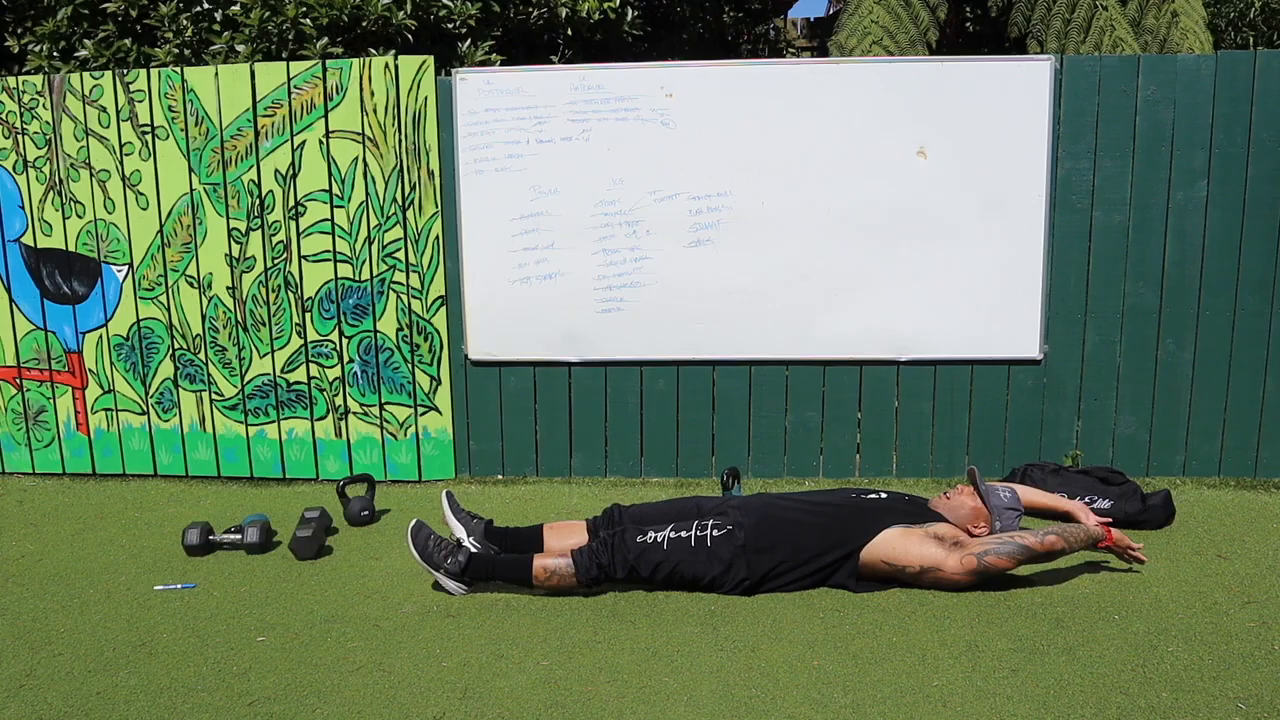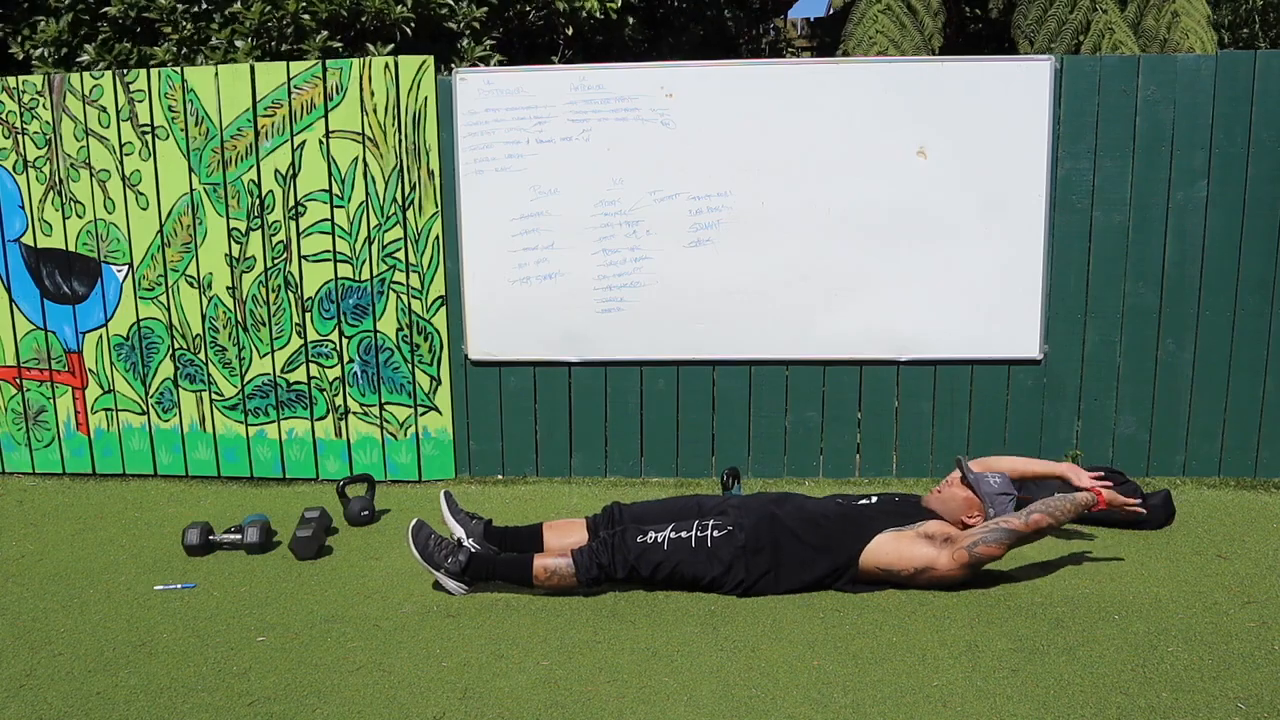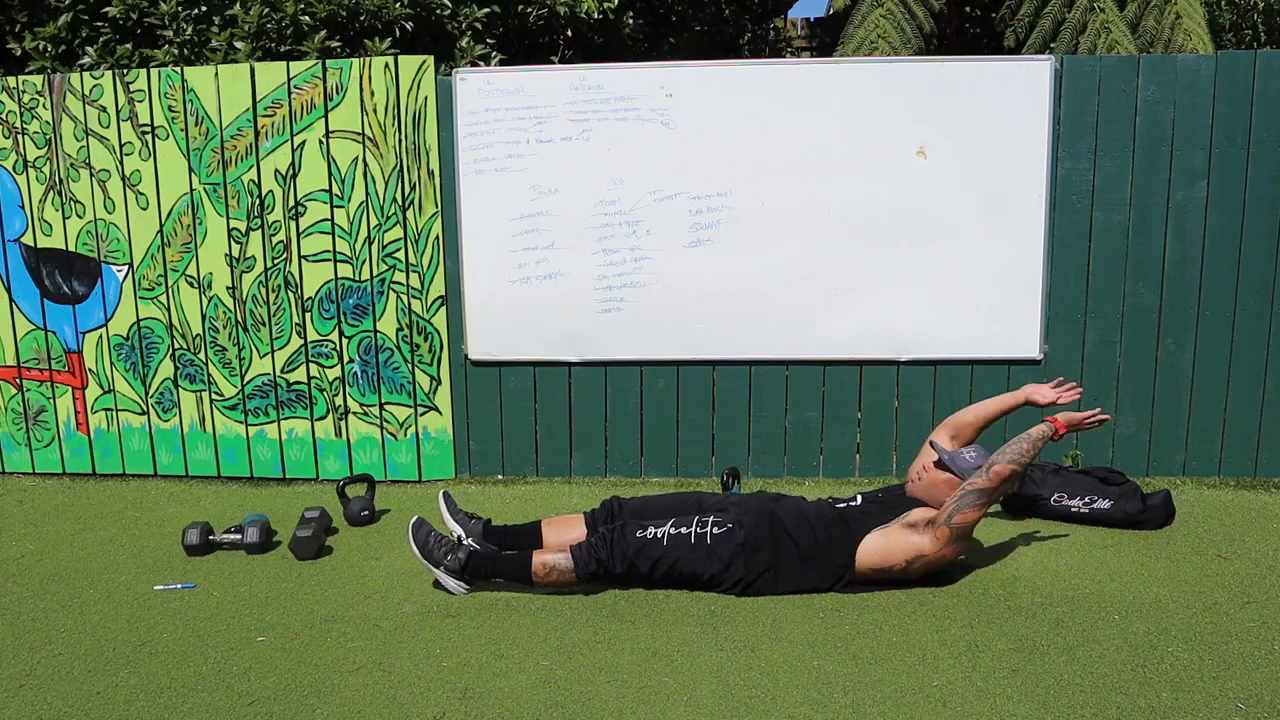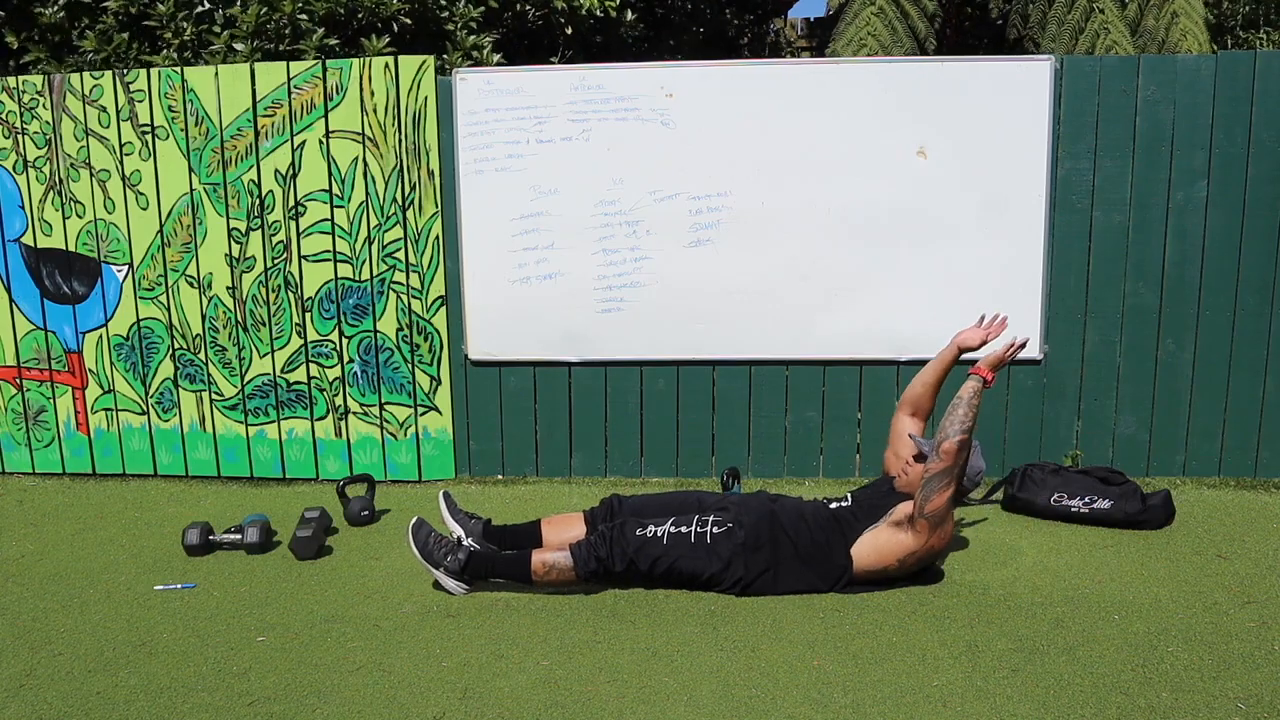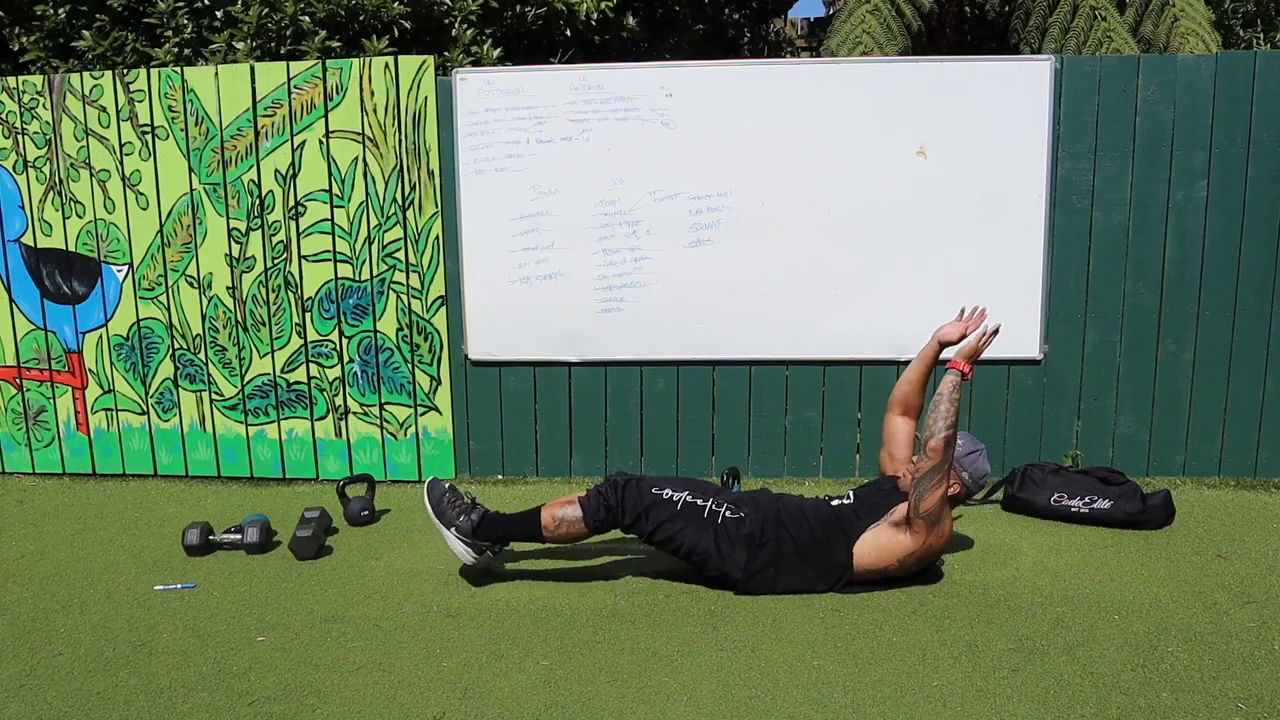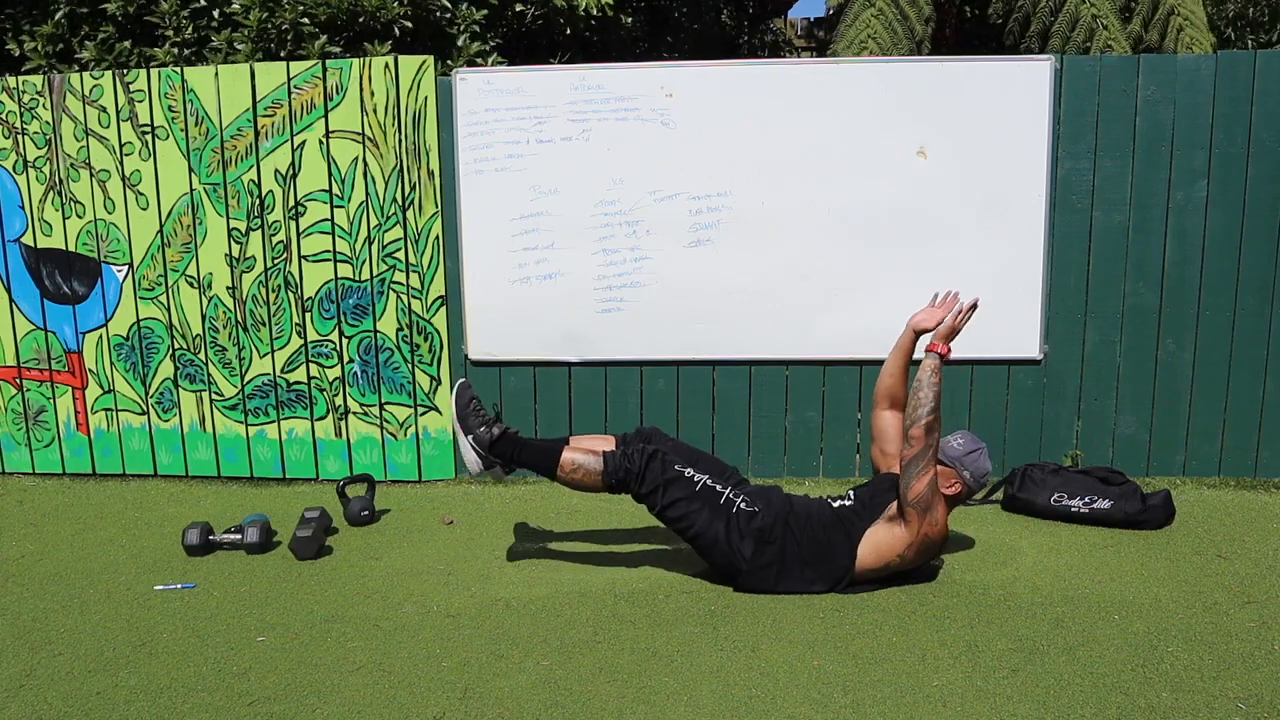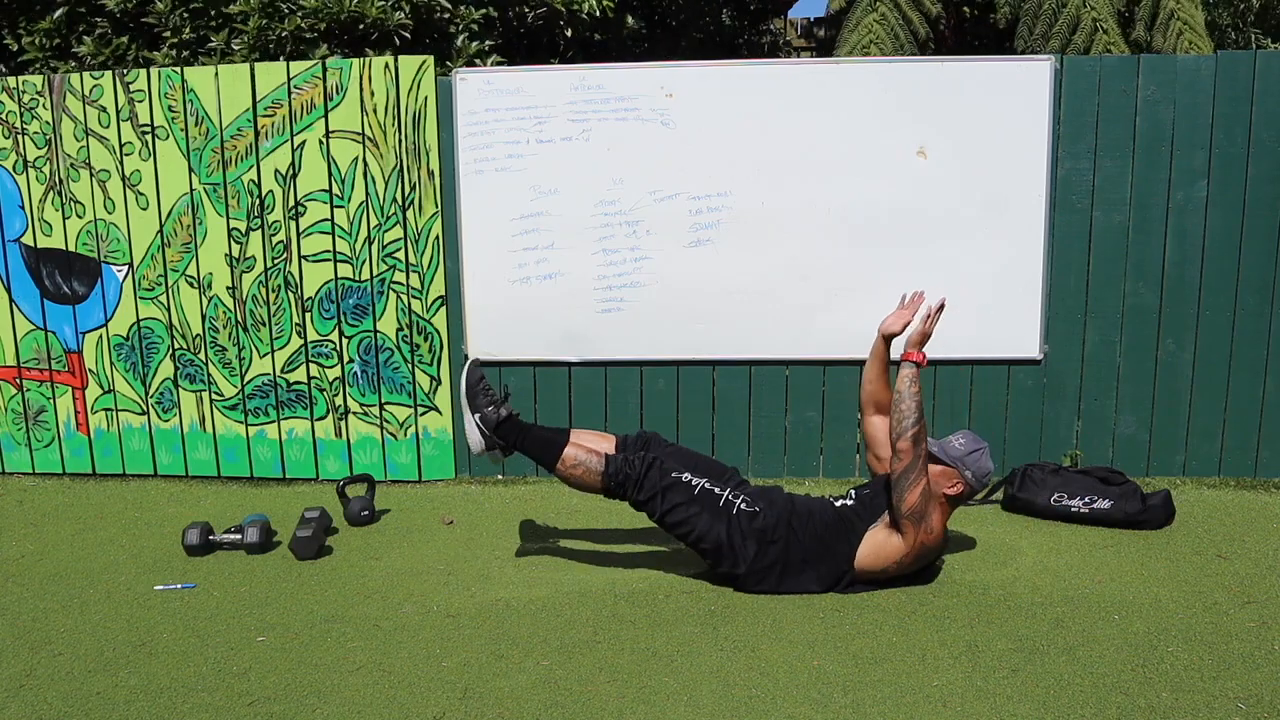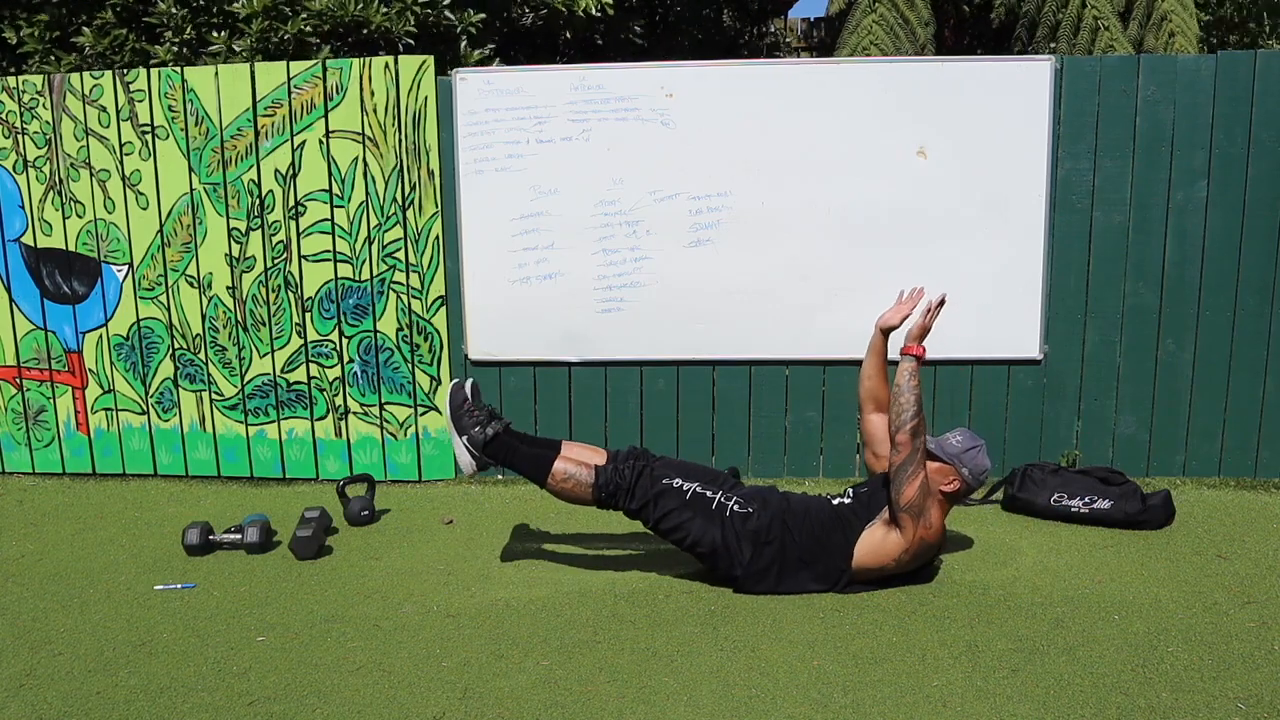
dt=0.3s
person 1, frame 1
left shoulder: (948, 553)
right shoulder: (928, 514)
left elbow: (1019, 545)
right elbow: (998, 488)
left wrist: (1095, 535)
right wrist: (1072, 504)
left hip: (752, 553)
right hip: (754, 516)
left knee: (616, 554)
right knee: (617, 522)
left ankle: (476, 567)
right ankle: (493, 540)
person 1, frame 2
left shoulder: (944, 549)
right shoulder: (923, 512)
left elbow: (1011, 526)
right elbow: (987, 463)
left wrist: (1082, 497)
right wrist: (1066, 468)
left hip: (753, 554)
right hip: (756, 516)
left knee: (615, 553)
right knee: (620, 521)
left ankle: (475, 568)
right ankle: (490, 539)
person 1, frame 3
left shoulder: (938, 536)
right shoulder: (917, 501)
left elbow: (991, 479)
right elbow: (949, 432)
left wrist: (1048, 427)
right wrist: (1024, 394)
left hip: (758, 556)
right hip: (762, 517)
left knee: (617, 553)
right knee: (618, 517)
left ankle: (475, 568)
right ankle: (491, 540)
person 1, frame 4
left shoulder: (926, 532)
right shoulder: (899, 494)
left elbow: (951, 456)
right elbow: (908, 412)
left wrist: (979, 378)
right wrist: (955, 346)
left hip: (754, 553)
right hip: (755, 515)
left knee: (613, 548)
right knee: (613, 516)
left ankle: (472, 565)
right ankle: (488, 539)
person 1, frame 5
left shoulder: (927, 531)
right shoulder: (903, 489)
left elbow: (933, 451)
right elbow: (901, 413)
left wrist: (958, 368)
right wrist: (936, 344)
left hip: (758, 554)
right hip: (762, 519)
left knee: (623, 494)
right knee: (624, 488)
left ankle: (487, 530)
right ankle: (494, 529)
person 1, frame 6
left shoulder: (925, 525)
right shoulder: (901, 484)
left elbow: (919, 438)
right elbow: (887, 408)
left wrist: (937, 348)
right wrist: (912, 332)
left hip: (762, 548)
right hip: (765, 515)
left knee: (644, 461)
right knee: (644, 446)
left ankle: (506, 448)
right ankle: (507, 450)
person 1, frame 7
left shoulder: (923, 531)
right shoulder: (900, 490)
left elbow: (906, 447)
right elbow: (874, 415)
left wrist: (912, 356)
right wrist: (882, 339)
left hip: (763, 549)
right hip: (767, 513)
left knee: (638, 472)
right knee: (645, 449)
left ankle: (504, 428)
right ankle: (510, 428)
person 1, frame 8
left shoulder: (922, 529)
right shoulder: (899, 488)
left elbow: (903, 440)
right elbow: (874, 412)
left wrist: (912, 351)
right wrist: (881, 333)
left hip: (758, 548)
right hip: (759, 511)
left knee: (629, 483)
right knee: (634, 463)
left ankle: (494, 445)
right ankle: (502, 440)
